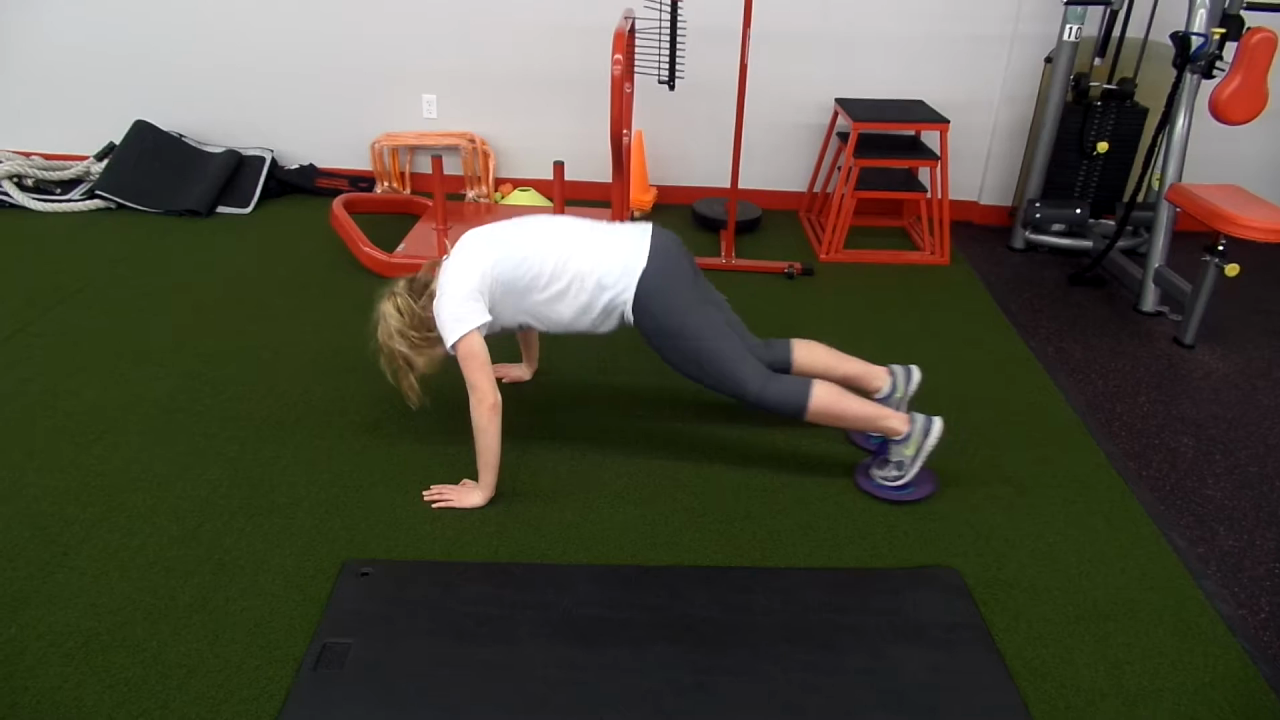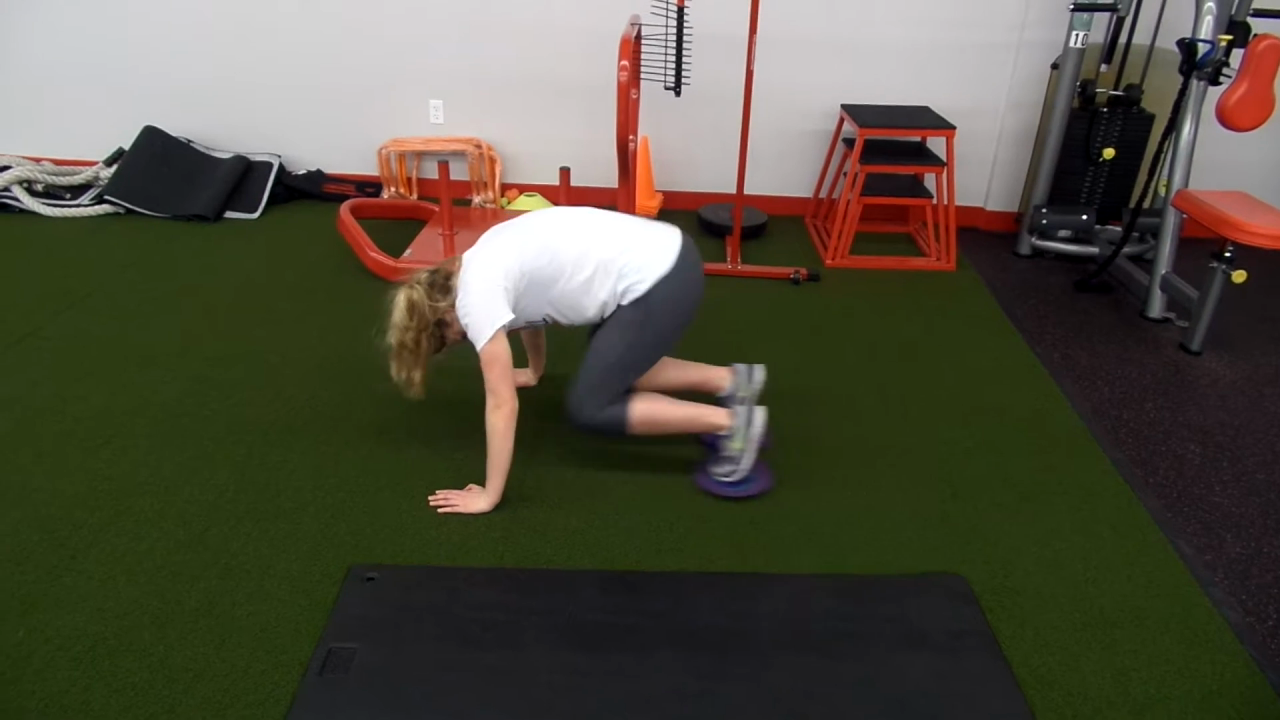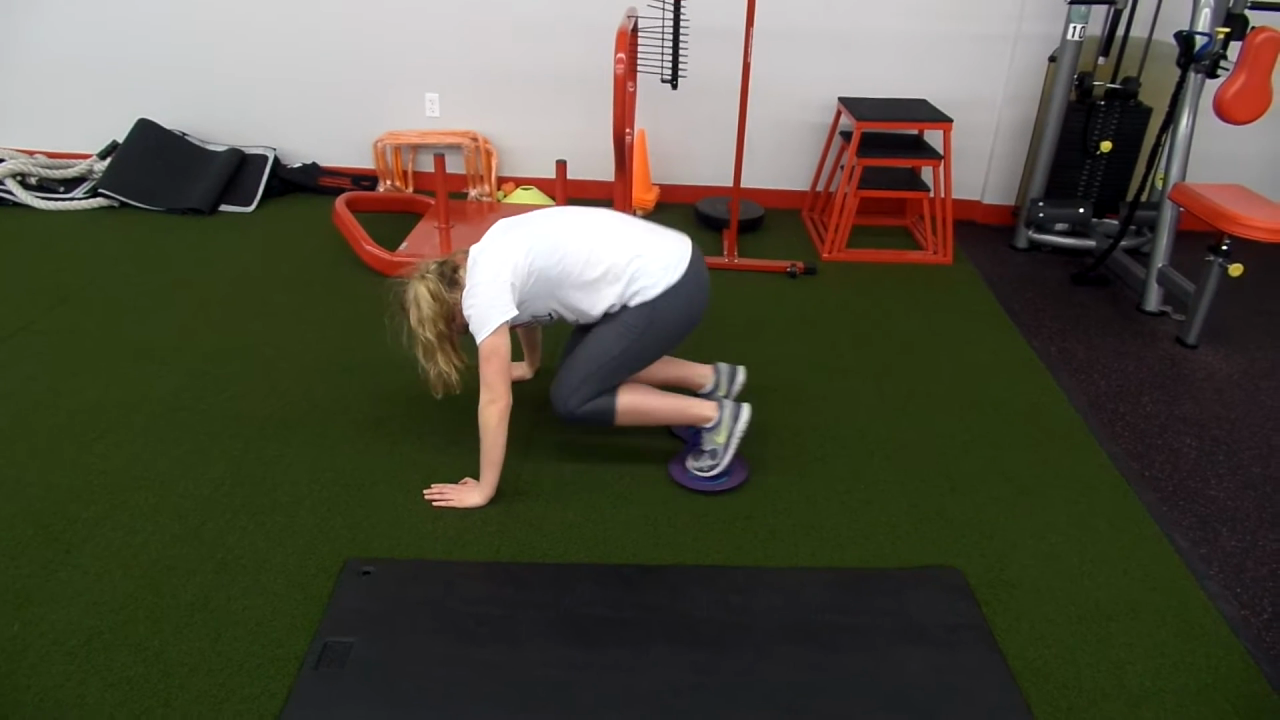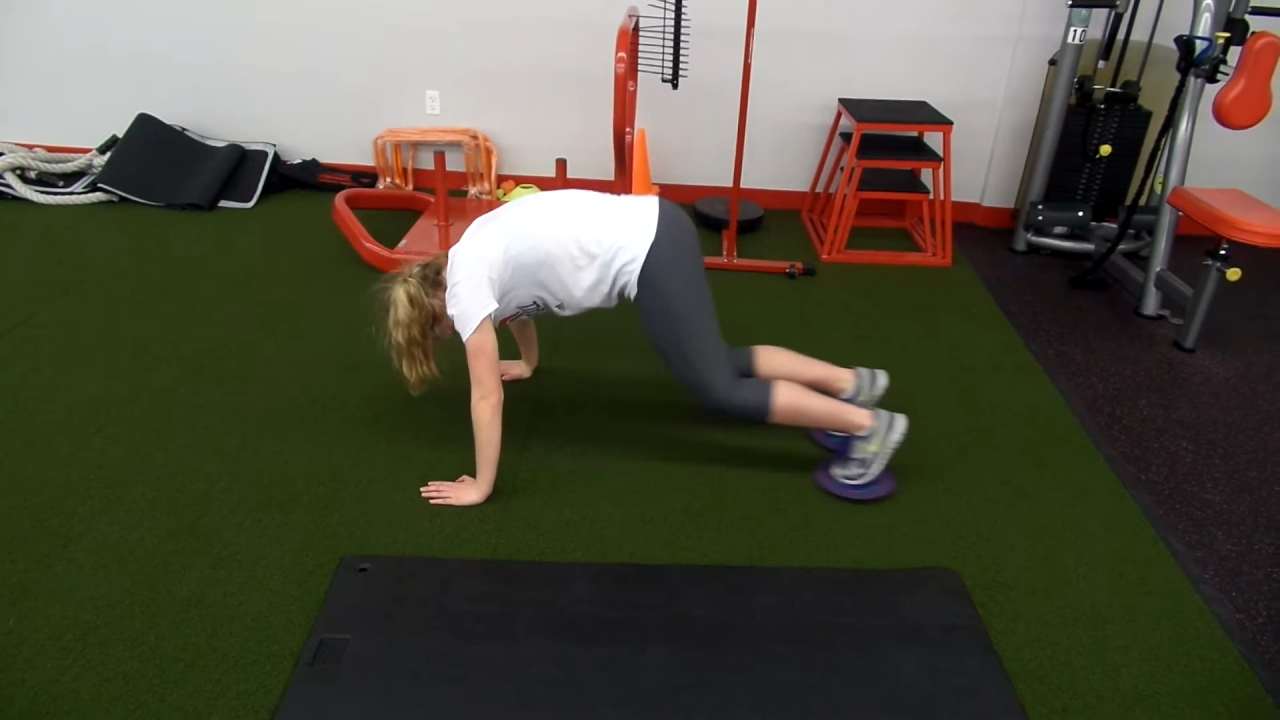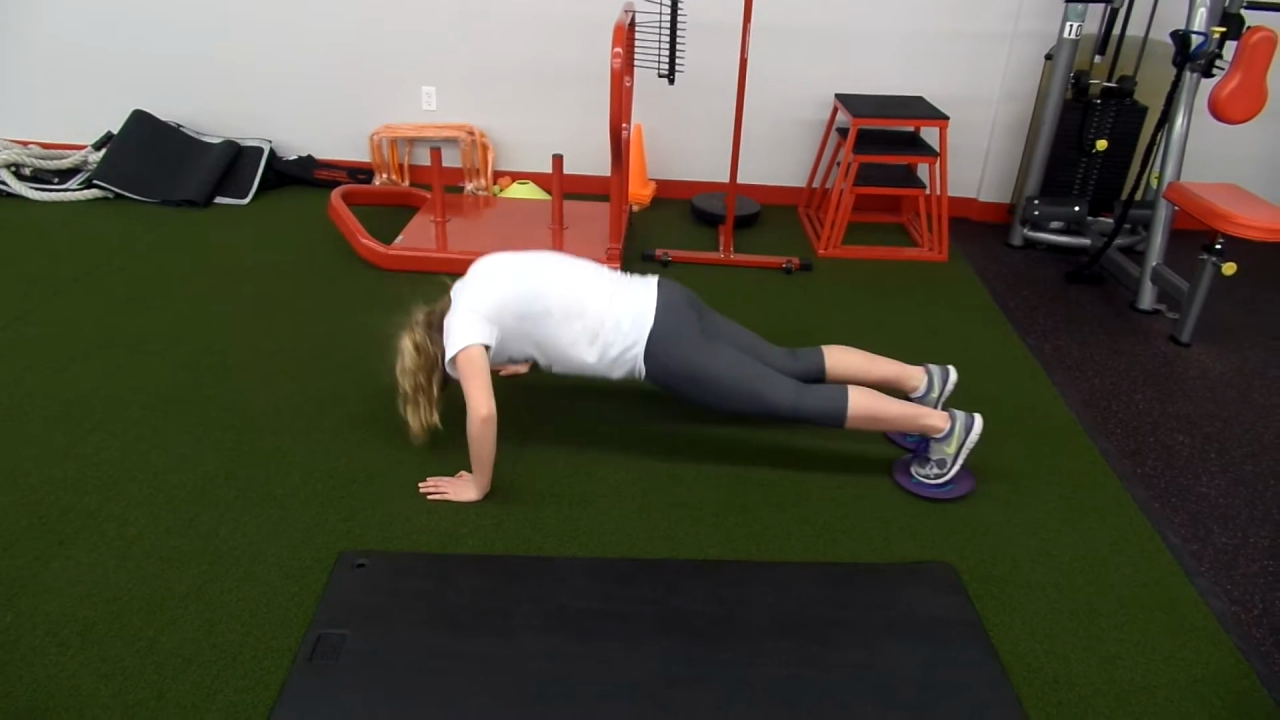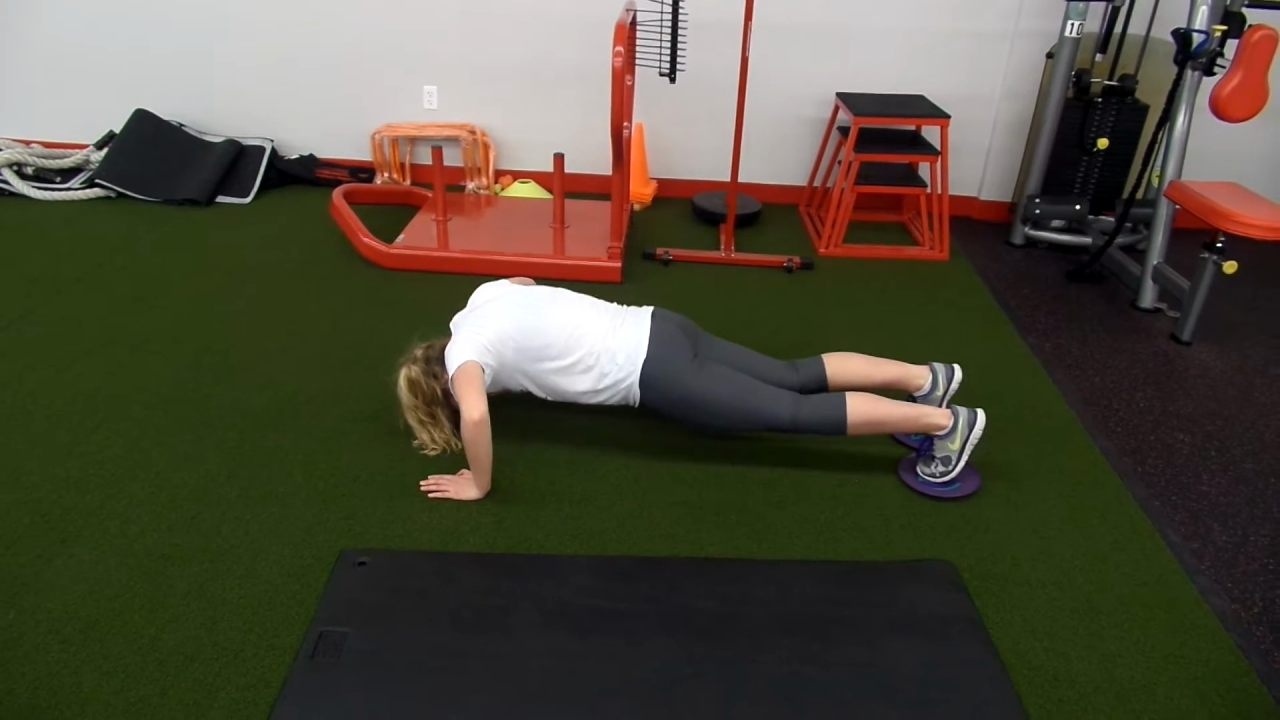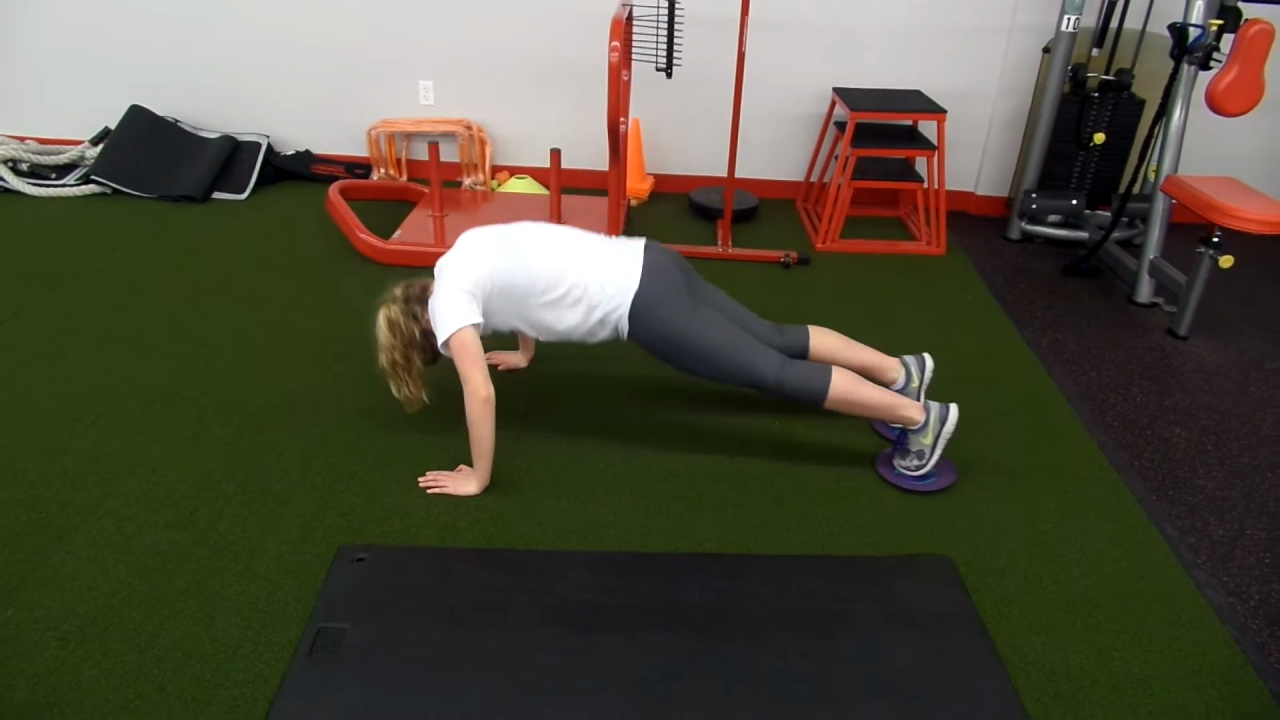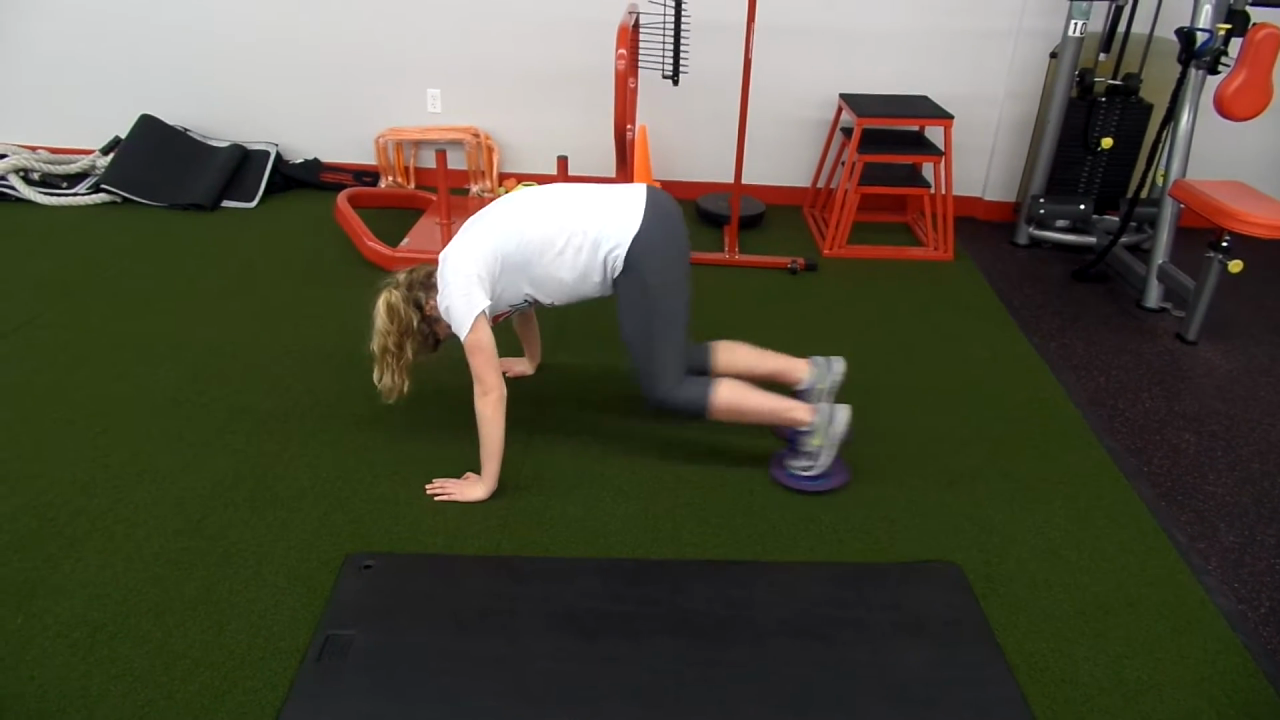
dt=0.4s
person 1, frame 1
left shoulder: (450, 301)
right shoulder: (465, 258)
left elbow: (486, 401)
left wrist: (483, 489)
right wrist: (528, 365)
left hip: (639, 285)
right hip: (651, 252)
left knee: (750, 382)
right knee: (756, 352)
left ankle: (903, 428)
right ankle: (886, 380)
person 1, frame 2
left shoulder: (475, 297)
right shoulder: (475, 266)
left elbow: (502, 405)
left wrist: (489, 496)
right wrist: (536, 369)
left hip: (661, 281)
right hip: (665, 256)
left knee: (588, 408)
right knee: (611, 376)
left ankle: (728, 421)
right ankle: (727, 381)
person 1, frame 3
left shoulder: (481, 291)
right shoulder: (487, 254)
left elbow: (496, 400)
left wrist: (484, 490)
right wrist: (530, 364)
left hip: (667, 289)
right hip: (671, 263)
left knee: (571, 400)
right knee: (590, 367)
left ankle: (712, 414)
right ankle: (708, 378)
person 1, frame 4
left shoulder: (463, 289)
right shoulder: (472, 254)
left elbow: (487, 396)
left wrist: (480, 488)
right wrist: (528, 362)
left hip: (649, 256)
right hip: (653, 222)
left knee: (715, 391)
right knee: (720, 366)
left ankle: (867, 424)
right ankle: (850, 383)
person 1, frame 5
left shoulder: (462, 326)
right shoulder: (480, 276)
left elbow: (483, 412)
left wrist: (477, 486)
right wrist: (526, 357)
left hip: (657, 343)
right hip: (660, 301)
left knee: (786, 398)
right knee: (789, 364)
left ankle: (942, 426)
right ankle: (922, 380)
person 1, frame 6
left shoulder: (463, 351)
right shoulder: (481, 300)
left elbow: (474, 417)
right elbow: (526, 281)
left wrist: (478, 484)
left hip: (654, 374)
right hip: (658, 329)
left knee: (790, 411)
right knee: (794, 376)
left ankle: (945, 421)
right ankle: (927, 378)
person 1, frame 7
left shoulder: (447, 301)
right shoulder: (465, 252)
left elbow: (480, 393)
left wrist: (478, 477)
right wrist: (526, 349)
left hip: (639, 305)
right hip: (646, 265)
left knee: (771, 370)
right knee: (772, 337)
left ankle: (919, 416)
right ankle: (900, 370)
person 1, frame 8
left shoulder: (455, 290)
right shoulder: (464, 258)
left elbow: (489, 391)
left wrist: (486, 483)
right wrist: (532, 359)
left hip: (636, 242)
right hip: (643, 212)
left knee: (666, 389)
right knee: (680, 362)
left ankle: (811, 417)
right ankle: (809, 373)
